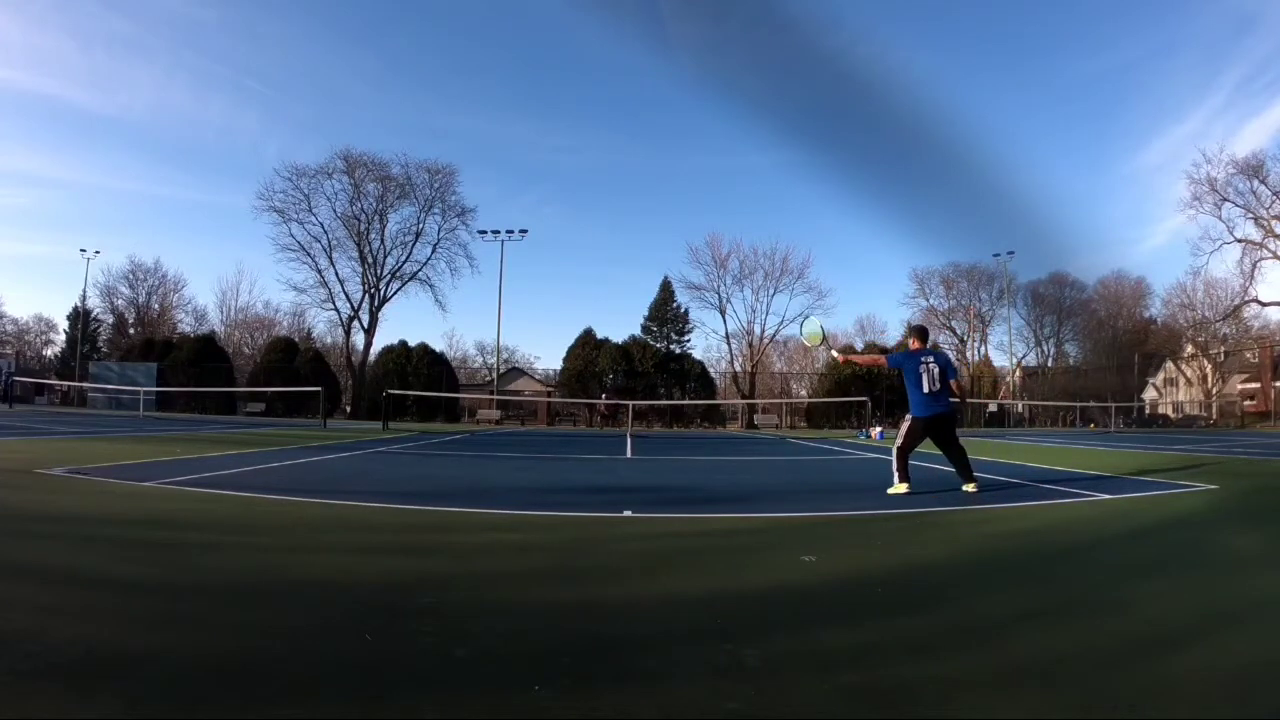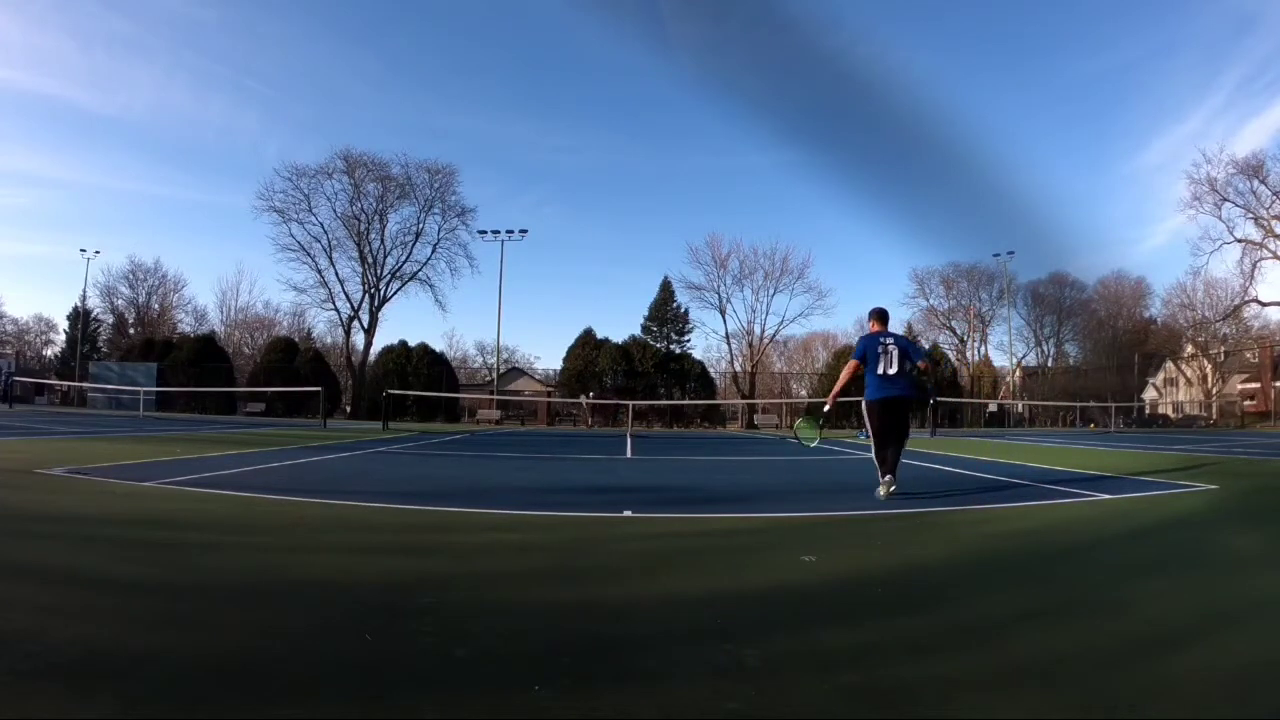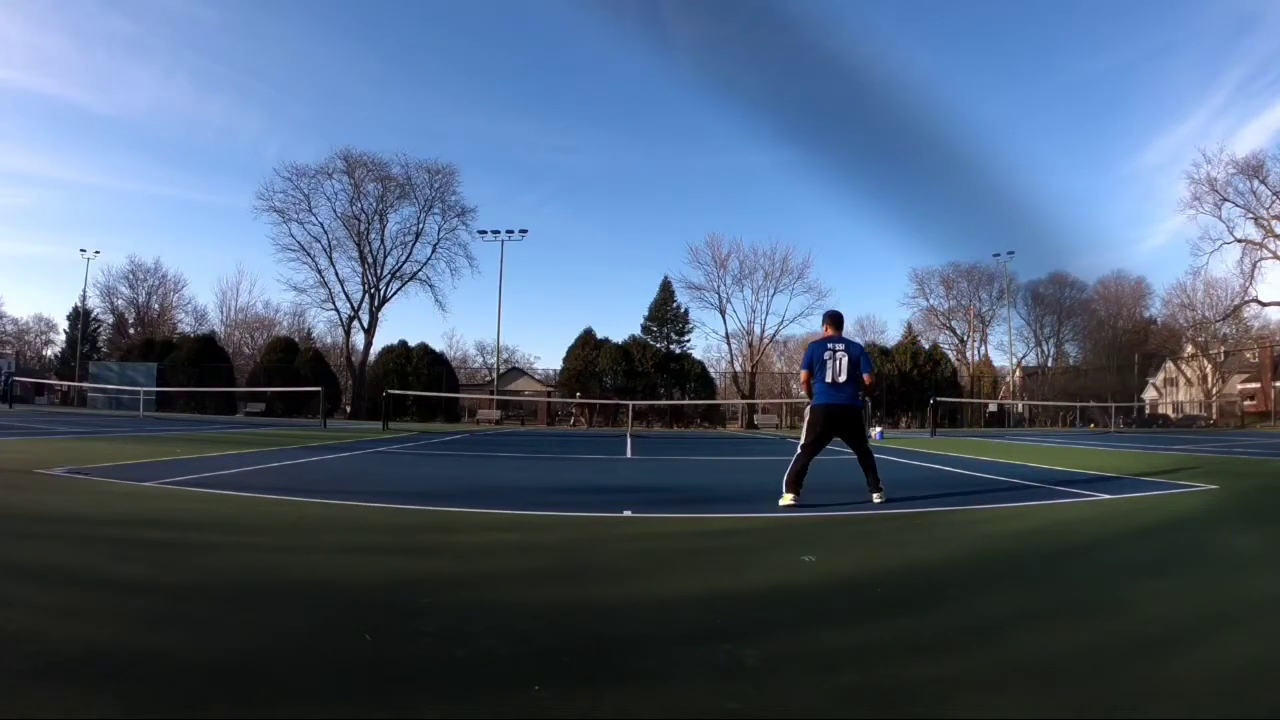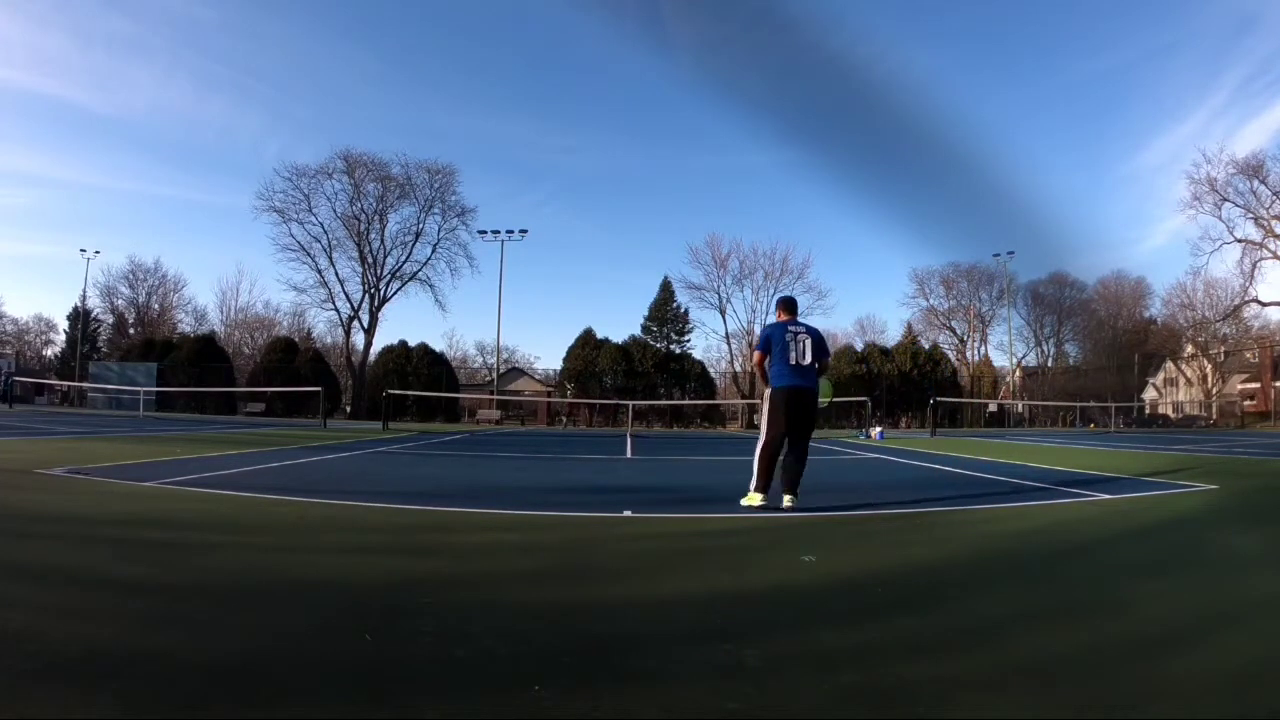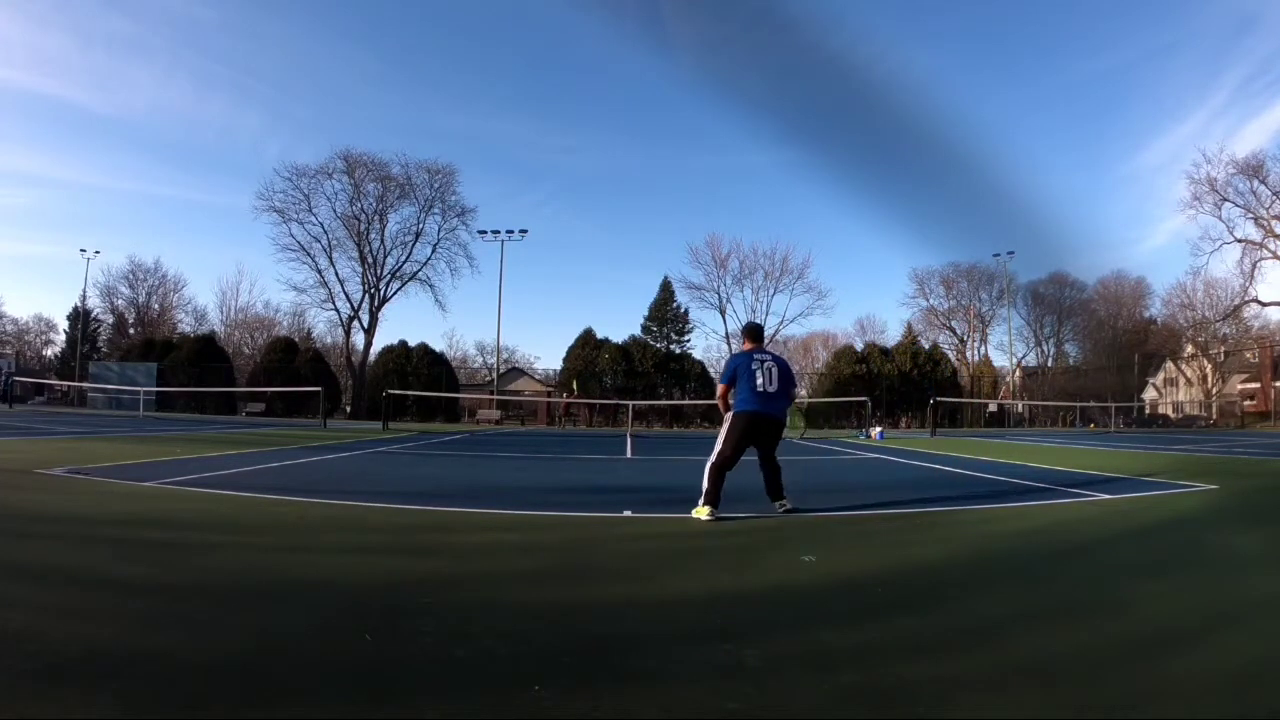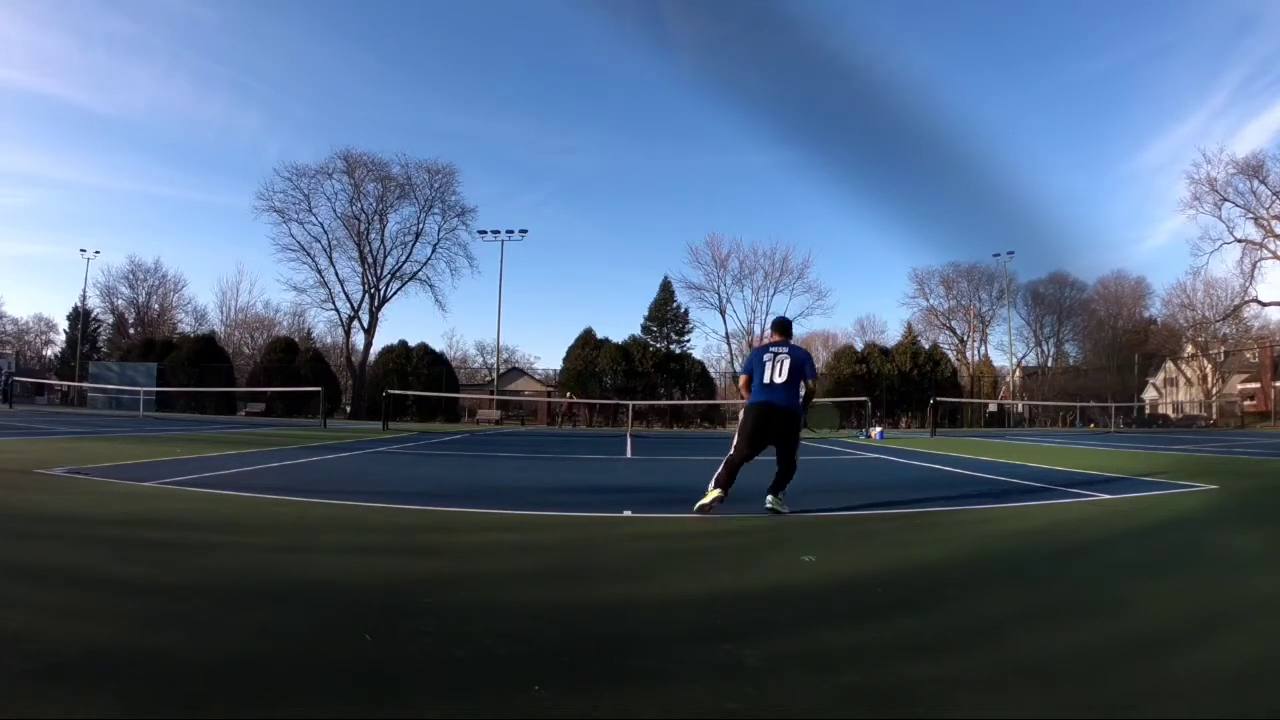
dt=0.3s
person 1, frame 1
left shoulder: (906, 357)
right shoulder: (942, 358)
left elbow: (876, 360)
right elbow: (955, 384)
left wrist: (848, 358)
right wrist: (963, 398)
left hip: (920, 416)
right hip: (945, 414)
left knee: (901, 449)
right knee: (953, 448)
left ankle: (902, 483)
right ankle: (970, 481)
person 1, frame 2
left shoulder: (866, 341)
right shoulder: (904, 341)
left elbow: (851, 368)
right elbow: (923, 365)
left wrist: (834, 392)
left hip: (875, 399)
right hip: (900, 398)
left knee: (879, 444)
right knee: (896, 442)
left ankle: (886, 479)
right ankle: (890, 476)
person 1, frame 3
left shoulder: (814, 347)
right shoulder: (857, 348)
left elbow: (804, 379)
right elbow: (868, 380)
left wrist: (812, 398)
left hip: (822, 407)
right hip: (850, 408)
left knee: (805, 451)
right knee: (863, 450)
left ankle: (790, 493)
right ankle: (876, 491)
person 1, frame 4
left shoulder: (771, 330)
right shoulder: (813, 333)
left elbow: (757, 361)
right elbow: (824, 366)
left wrist: (766, 382)
left hip: (782, 392)
right hip: (809, 394)
left knee: (769, 444)
right knee: (798, 448)
left ankle: (759, 493)
right ankle: (790, 494)
person 1, frame 5
left shoulder: (737, 359)
right shoulder: (780, 362)
left elbow: (721, 393)
right elbow: (792, 396)
left wrist: (728, 414)
left hip: (745, 415)
right hip: (775, 419)
left knee: (719, 462)
right knee: (768, 460)
left ankle: (707, 506)
right ankle: (780, 500)
person 1, frame 6
left shoulder: (758, 353)
right shoulder: (802, 355)
left elbow: (743, 384)
right elbow: (811, 387)
right wrist: (802, 409)
left hip: (756, 408)
right hip: (788, 413)
left knee: (737, 456)
right knee: (787, 461)
left ankle: (716, 493)
right ankle: (775, 496)
